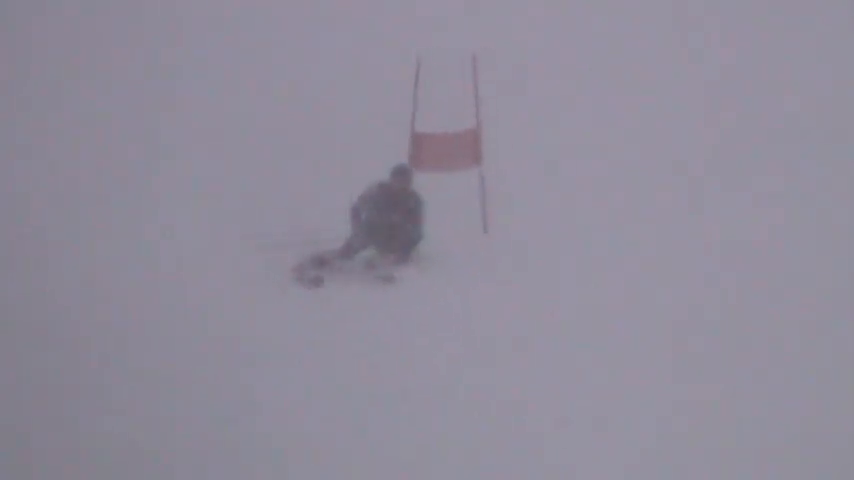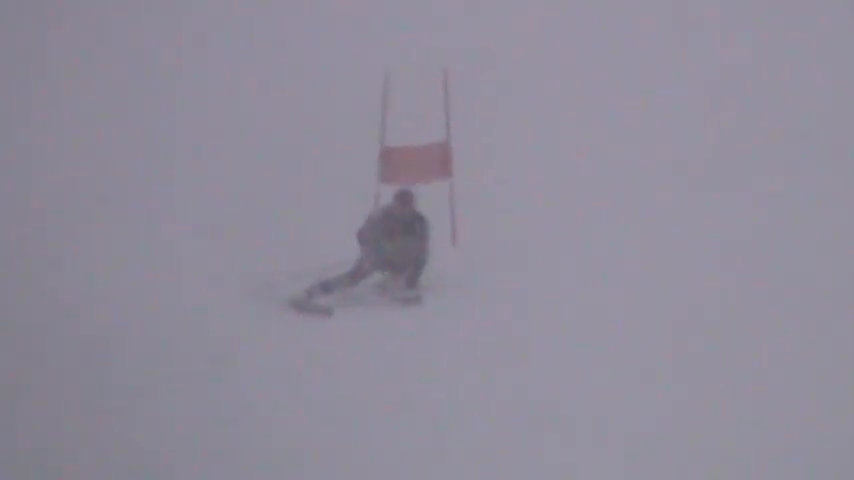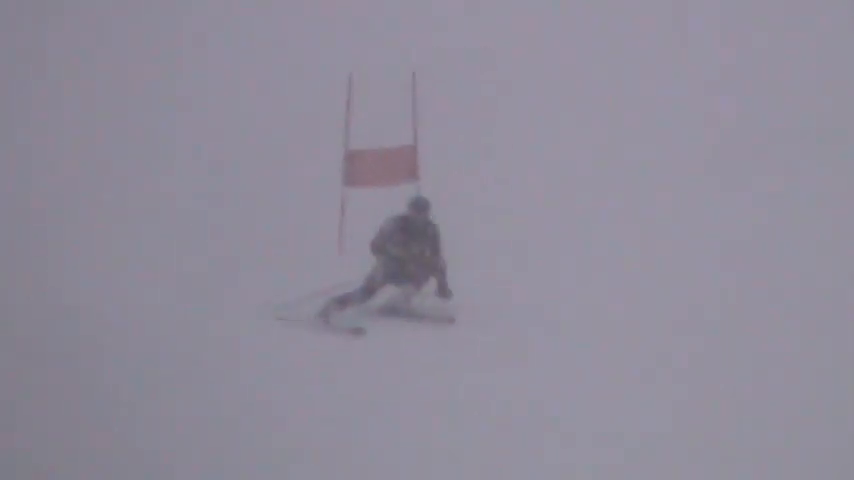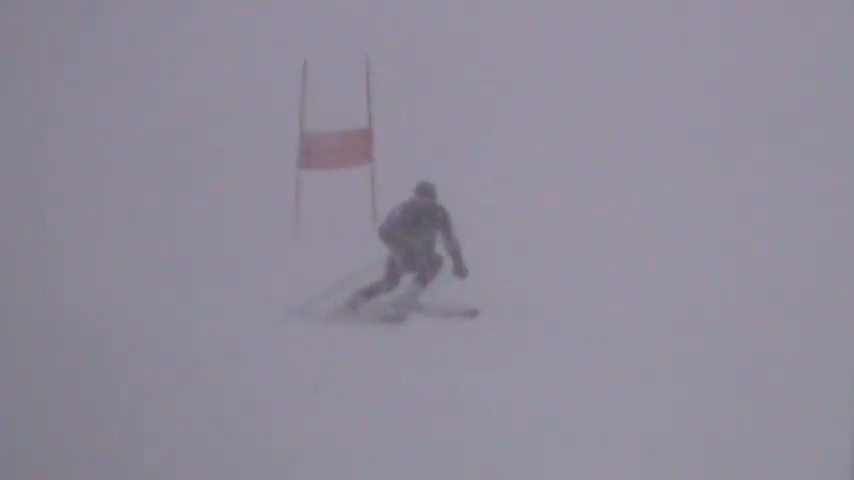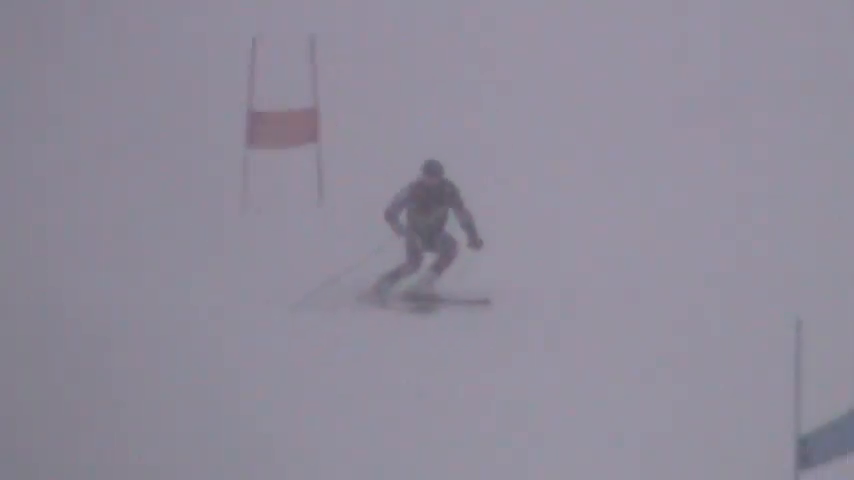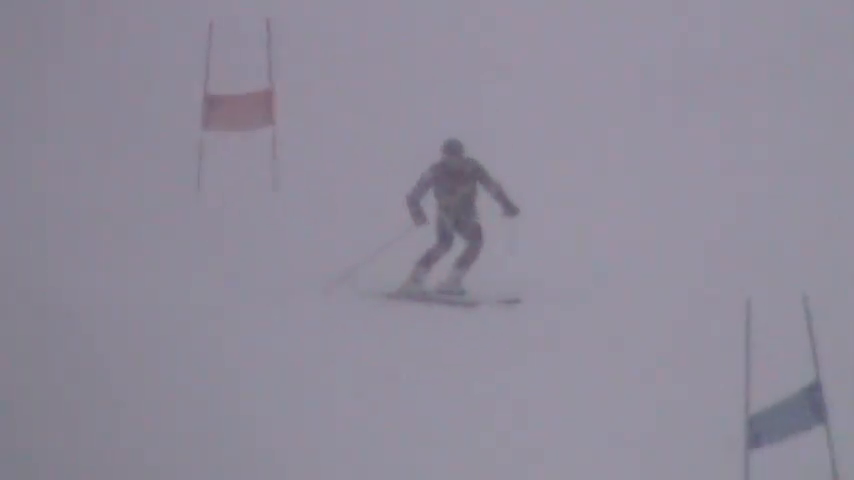
dt=0.1s
person 1, frame 1
left shoulder: (413, 201)
right shoulder: (377, 190)
left elbow: (415, 231)
right elbow: (356, 210)
left wrist: (406, 252)
right wrist: (358, 232)
left hip: (391, 236)
right hip: (368, 233)
right knee: (346, 254)
person 1, frame 2
left shoulder: (419, 222)
right shoulder: (381, 215)
left elbow: (421, 252)
right elbow: (362, 235)
left wrist: (415, 275)
left hip: (396, 260)
right hip: (375, 256)
right knee: (353, 278)
right ankle: (312, 292)
person 1, frame 3
left shoulder: (430, 229)
right shoulder: (395, 222)
left elbow: (437, 257)
right elbow: (376, 245)
left wrist: (442, 284)
left hip: (410, 271)
right hip: (387, 266)
left knee: (427, 270)
right knee: (366, 292)
right ankle: (331, 307)
person 1, frame 4
left shoulder: (439, 213)
right shoulder: (403, 210)
left elbow: (449, 238)
right elbow: (384, 232)
left wrist: (458, 263)
right wrist: (397, 247)
left hip: (420, 257)
right hip: (399, 254)
left knee: (437, 261)
right knee: (390, 283)
left ankle: (407, 299)
right ankle: (357, 300)
person 1, frame 5
left shoulder: (447, 189)
right shoulder: (412, 190)
left elbow: (461, 213)
right elbow: (390, 213)
left wrist: (472, 235)
right wrist: (398, 228)
left hip: (437, 234)
right hip: (415, 233)
left knee: (451, 248)
right knee: (413, 263)
left ankle: (423, 286)
right ankle: (381, 287)
person 1, frame 6
left shoulder: (471, 166)
right shoulder: (436, 171)
left elbow: (491, 185)
right elbow: (413, 197)
left wrist: (507, 204)
right wrist: (417, 212)
left hip: (467, 215)
right hip: (446, 214)
left knee: (476, 240)
right knee: (444, 245)
left ankle: (451, 284)
right ankle: (414, 281)
